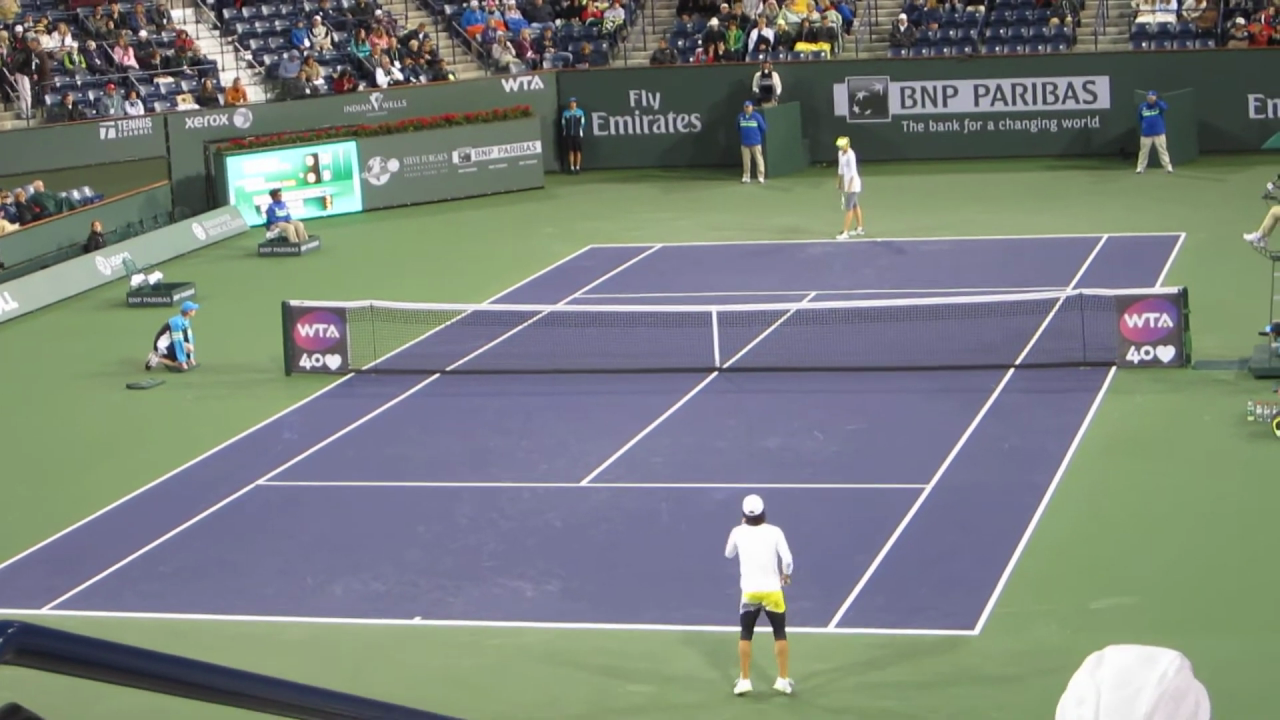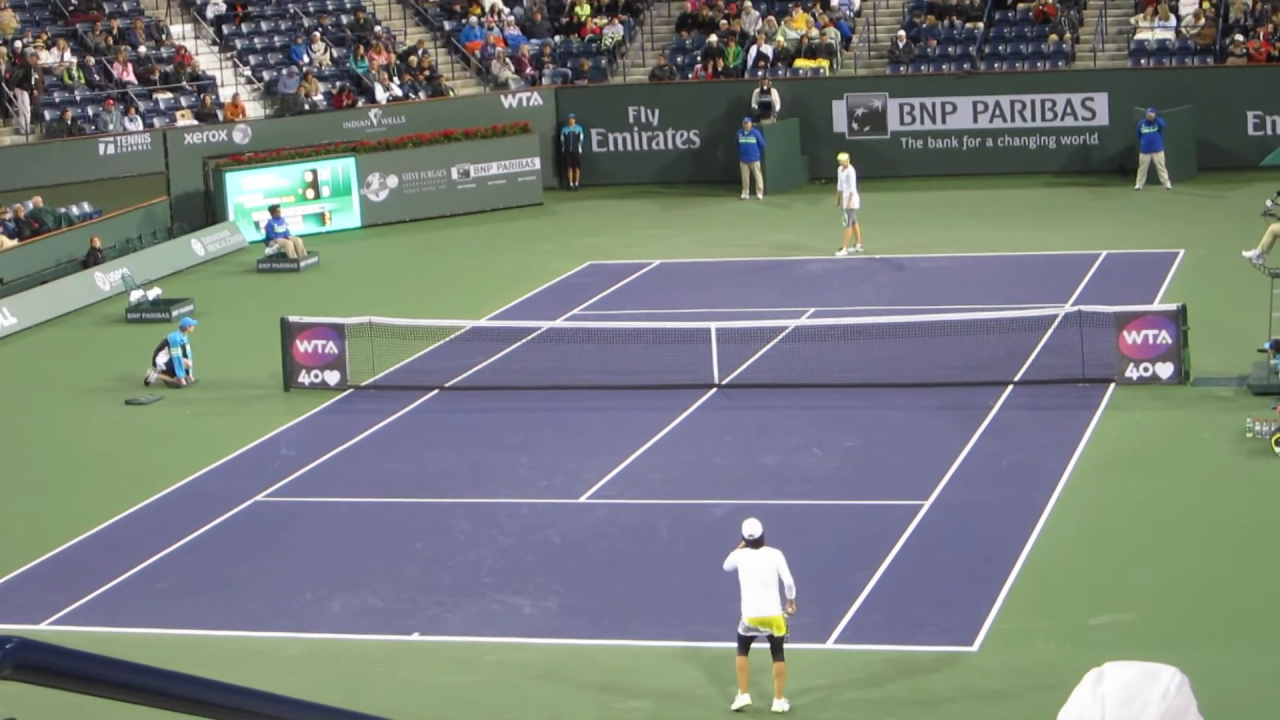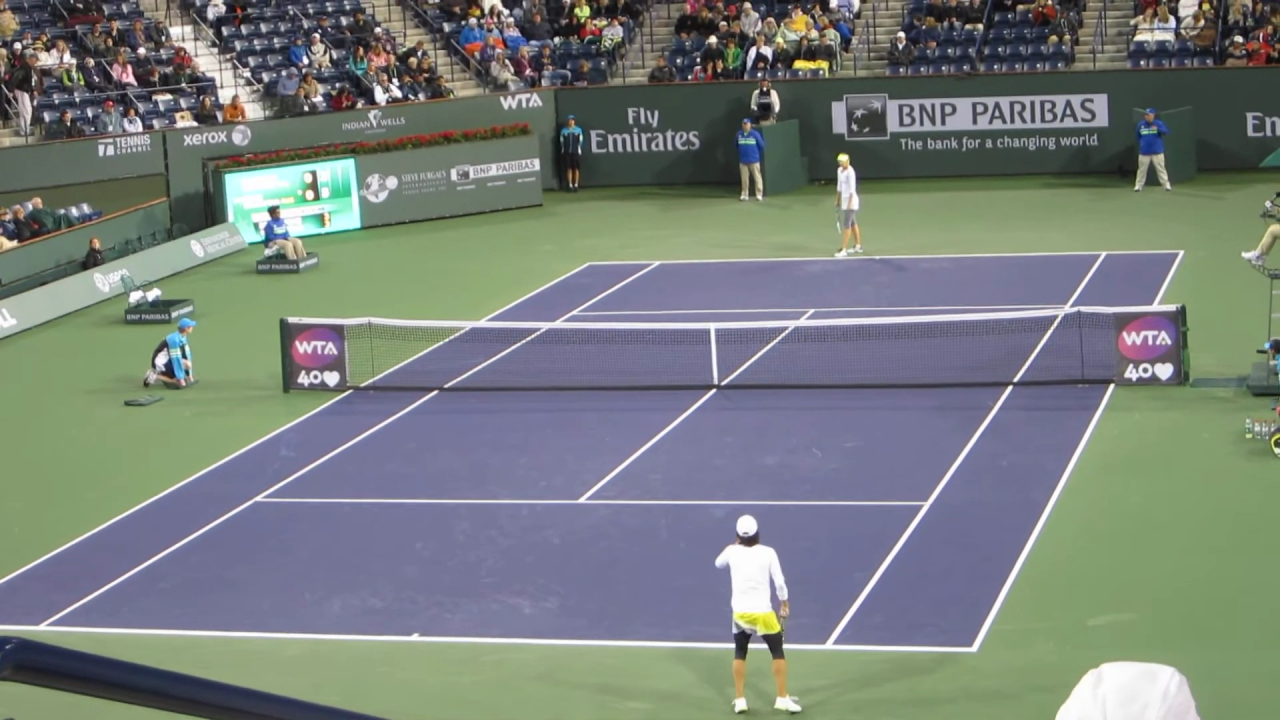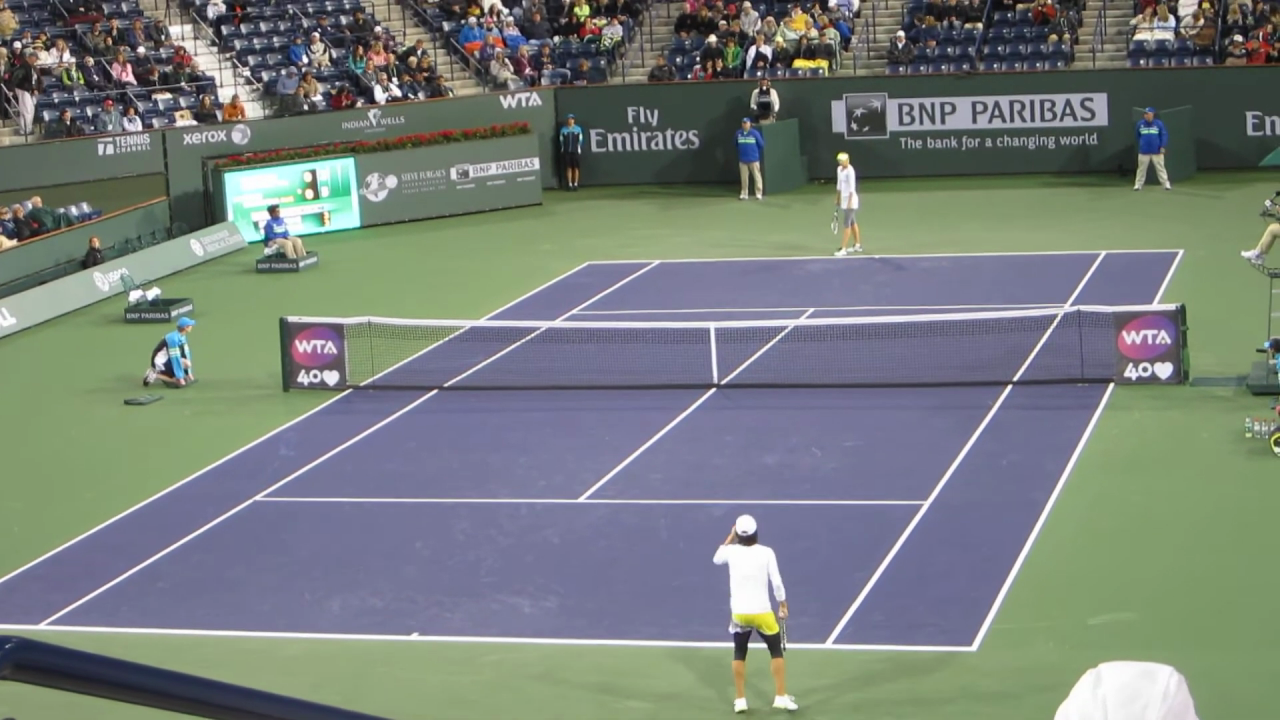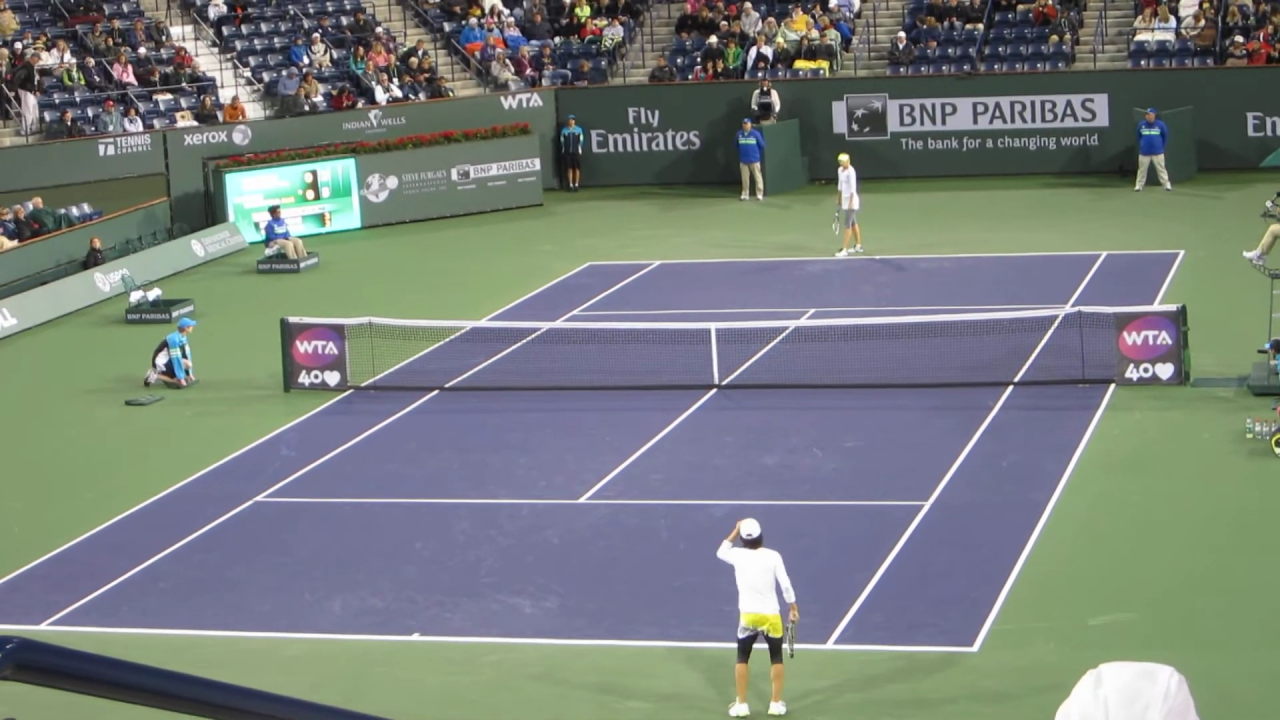
dt=0.2s
person 1, frame 1
left shoulder: (738, 532)
right shoulder: (774, 532)
left elbow: (729, 554)
right elbow: (787, 559)
right wrist: (786, 575)
left hip: (750, 593)
right hip: (772, 592)
left knee: (746, 634)
right knee: (780, 634)
left ankle: (744, 680)
right ankle: (782, 679)
person 1, frame 2
left shoulder: (739, 555)
right shoulder: (775, 554)
left elbow: (726, 567)
right elbow: (788, 582)
left wrist: (741, 546)
right wrist: (791, 601)
left hip: (750, 616)
right hip: (773, 615)
left knee: (742, 651)
right knee: (778, 656)
left ankle: (742, 694)
right ankle: (779, 700)
person 1, frame 3
left shoulder: (733, 552)
right shoulder: (768, 553)
left elbow: (718, 563)
right elbow: (779, 582)
left wrist: (735, 543)
right wrist: (784, 604)
left hip: (740, 613)
right hip: (763, 613)
left knee: (739, 654)
right knee: (777, 653)
left ankle: (740, 699)
right ankle: (783, 698)
person 1, frame 4
left shoulder: (731, 551)
right shoulder: (766, 553)
left elbow: (716, 559)
right elbow: (776, 582)
left wrist: (731, 536)
right wrist: (783, 605)
left hip: (739, 613)
right hip: (762, 612)
left knee: (739, 655)
right knee: (776, 651)
left ankle: (740, 699)
right ankle: (781, 697)
person 1, frame 5
left shoulder: (737, 555)
right shoulder: (773, 556)
left elbow: (720, 552)
right elbow: (785, 584)
left wrist: (736, 532)
right wrist: (793, 608)
left hip: (749, 616)
right hip: (771, 615)
left knee: (742, 658)
right knee: (776, 658)
left ankle: (741, 704)
right ankle: (776, 703)
